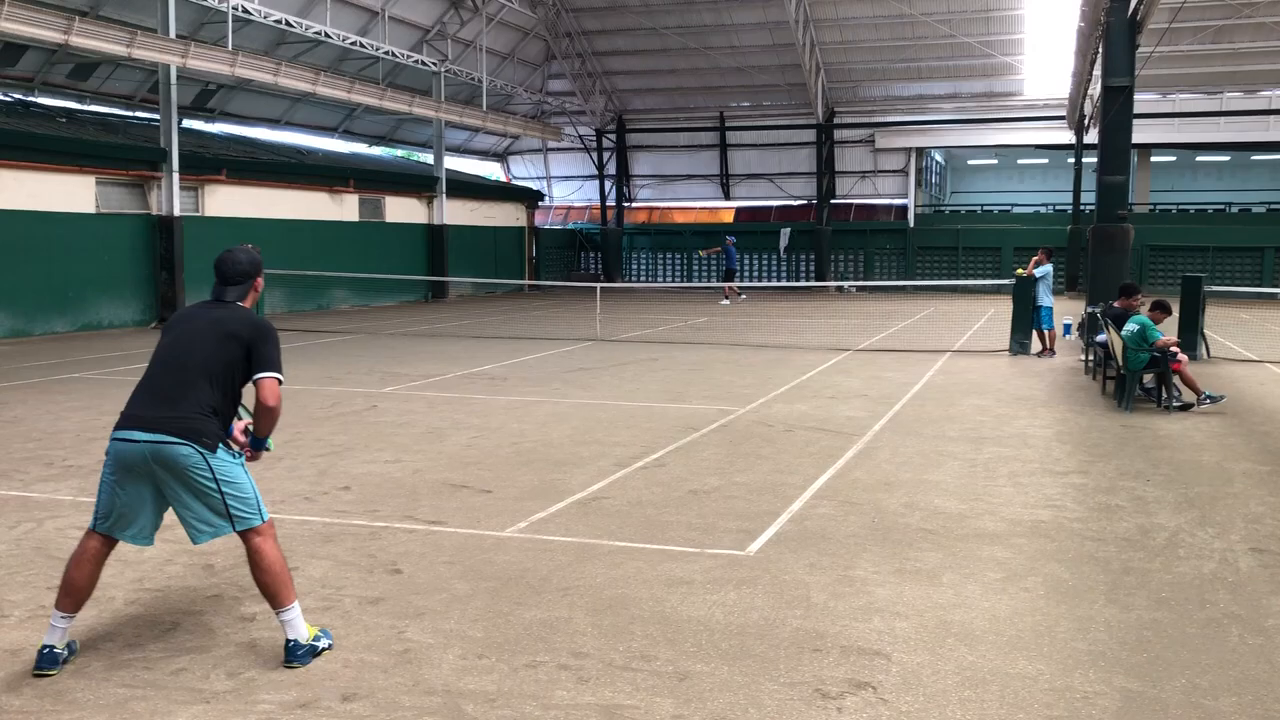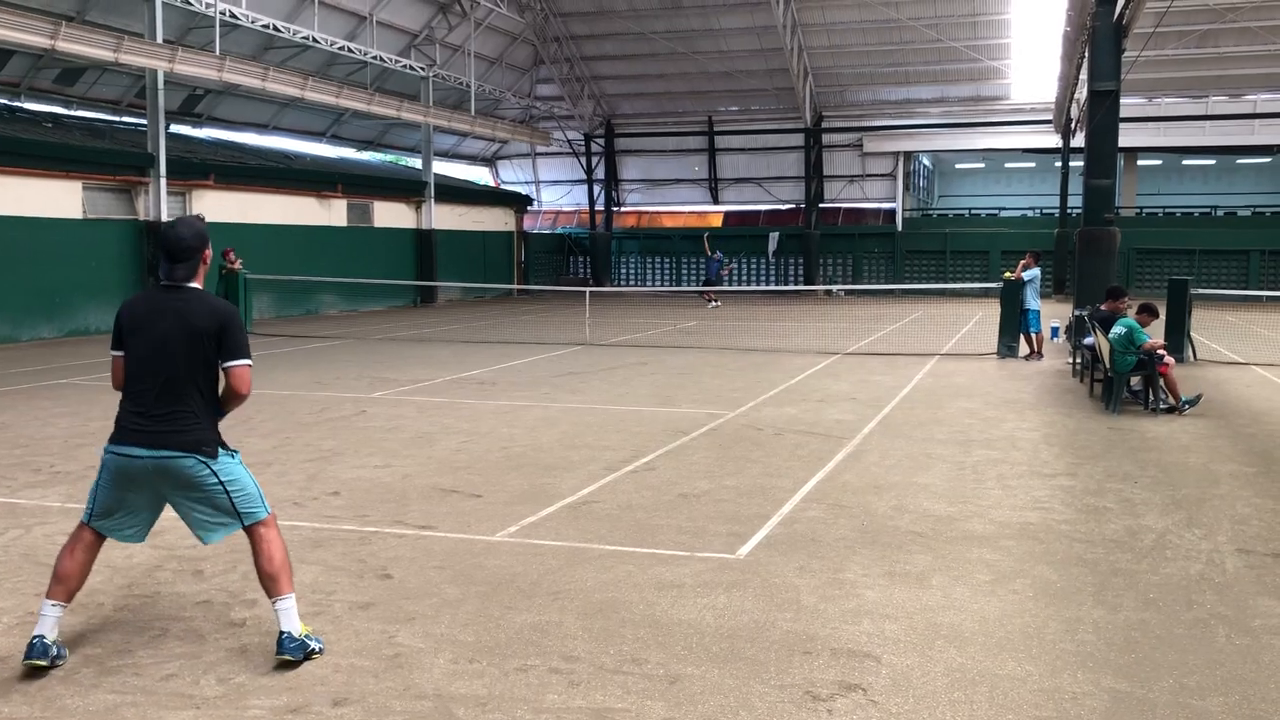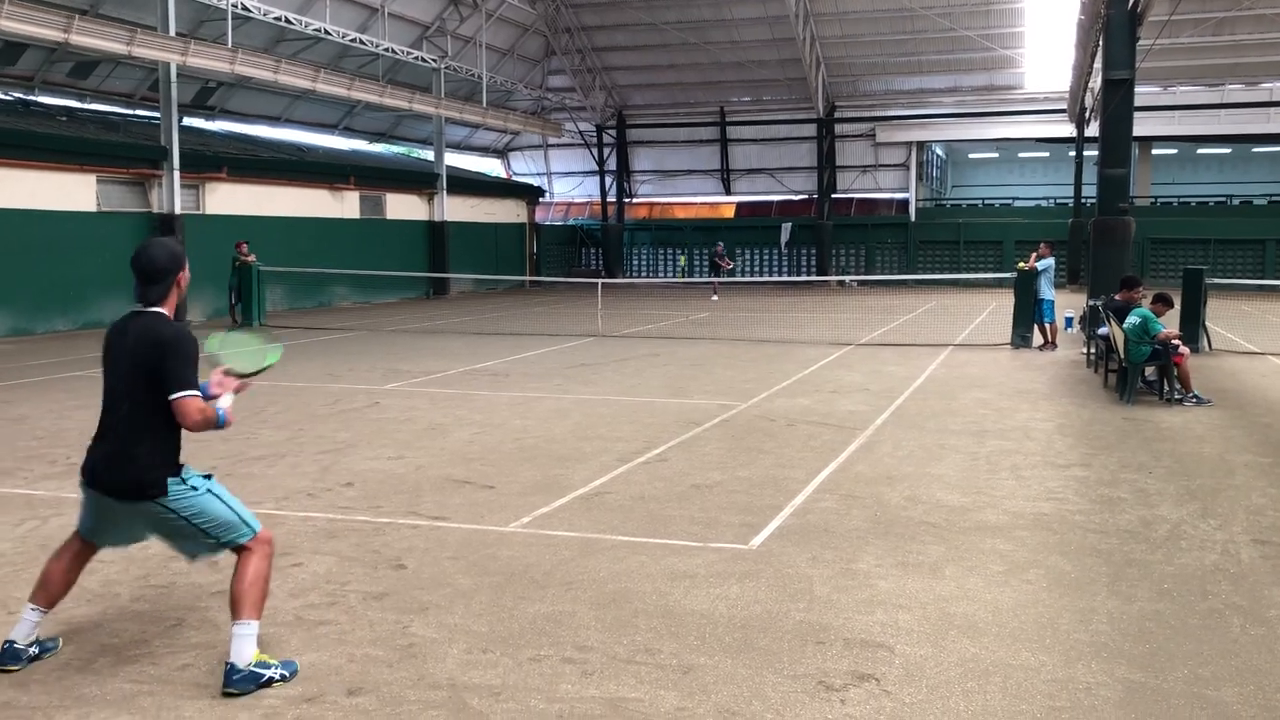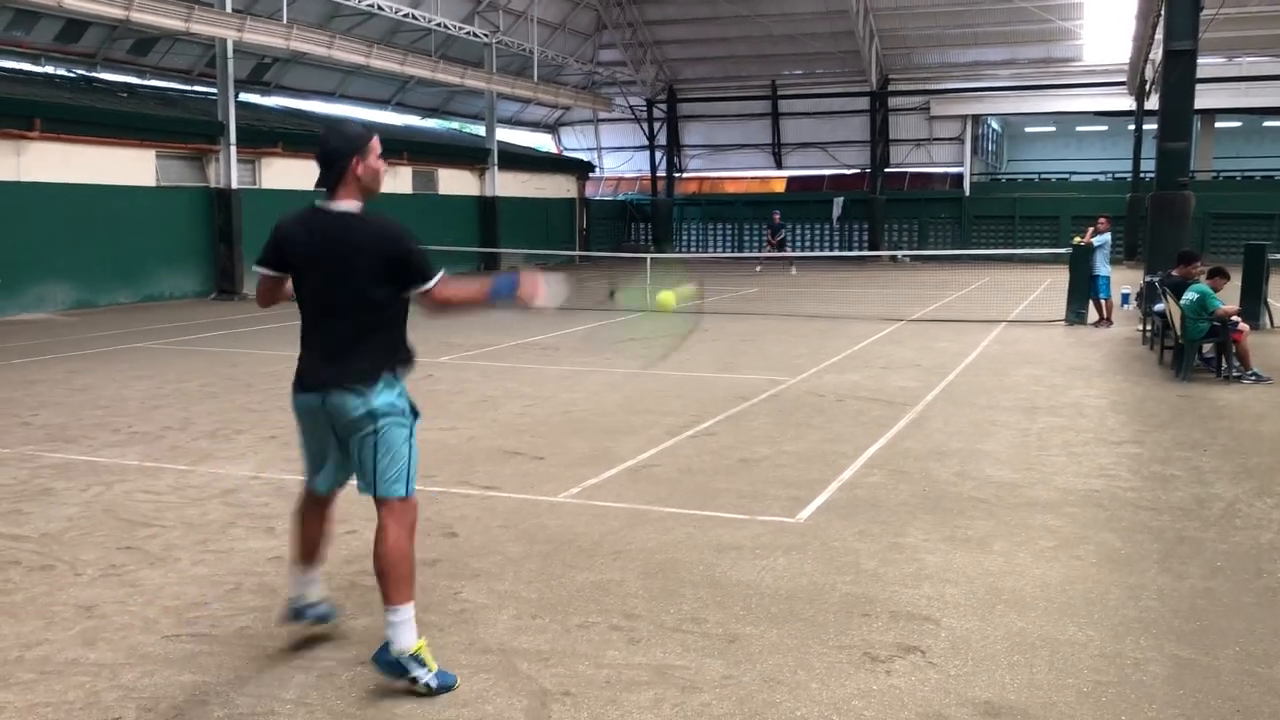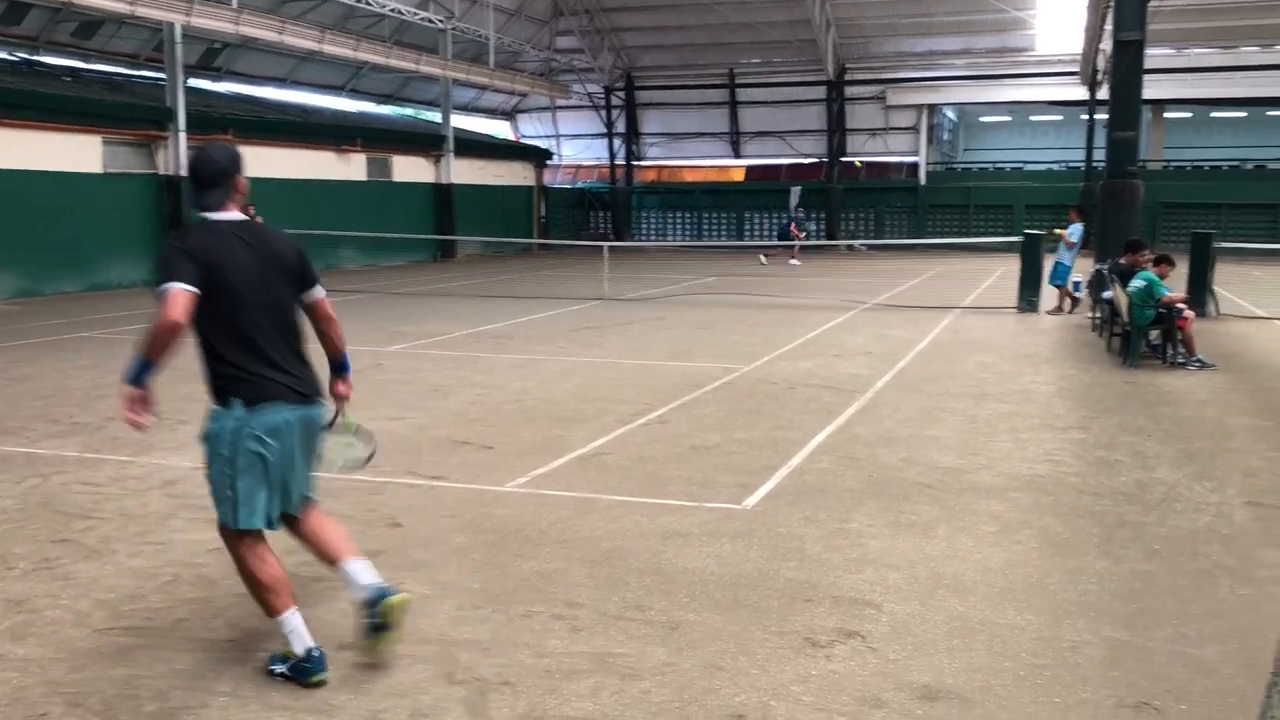
dt=0.7s
person 1, frame 1
left shoulder: (181, 319)
right shoulder: (258, 329)
right elbow: (269, 401)
left wrist: (228, 427)
right wrist: (258, 440)
left hip: (129, 435)
right hip: (189, 442)
left knee: (100, 536)
right knee: (258, 531)
left ankle: (53, 644)
right ankle: (299, 637)
person 1, frame 2
left shoulder: (130, 309)
right shoulder: (221, 313)
left elbow: (118, 380)
right elbow: (240, 387)
left hip: (128, 446)
right hip: (193, 448)
left knee: (89, 532)
right knee: (263, 526)
left ankle: (43, 638)
right ankle: (291, 633)
person 1, frame 3
left shoulder: (121, 332)
right shoulder: (174, 337)
right elbow: (189, 416)
left wrist: (206, 388)
right wrist: (220, 414)
left hip: (104, 479)
right hip: (153, 484)
left knee: (82, 542)
right knee: (256, 542)
right ankle: (243, 662)
person 1, frame 4
left shoulder: (291, 231)
right shoulder: (385, 236)
left elbow: (266, 296)
right elbow: (442, 296)
right wrist: (506, 288)
left hip: (311, 390)
right hip: (371, 392)
left knee: (318, 493)
right knee: (397, 509)
left ankle: (305, 597)
right ankle: (402, 646)
person 1, frame 5
left shoulder: (187, 246)
right shoulder: (282, 243)
left elbow: (172, 318)
right elbow: (324, 315)
left wrist: (137, 378)
right wrist: (342, 370)
left hip: (250, 412)
right hip: (305, 403)
left knee: (243, 533)
right knee: (299, 513)
left ankle: (303, 654)
right ankle: (373, 588)
